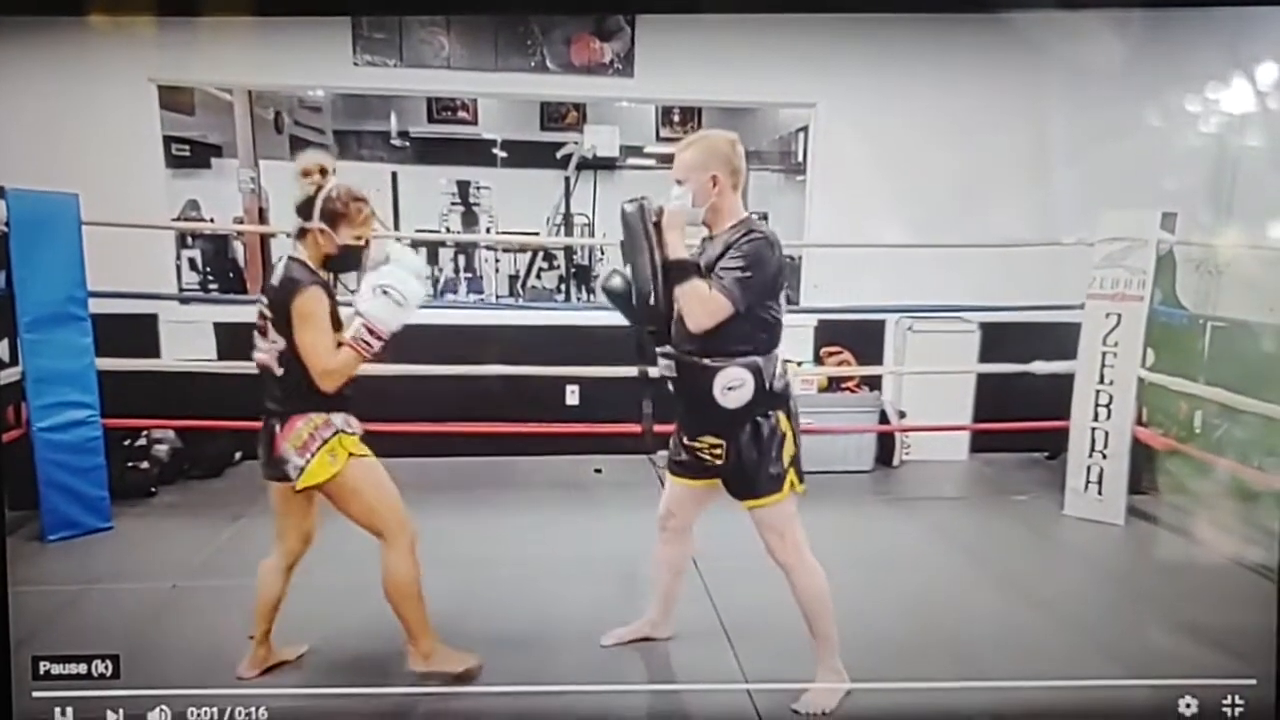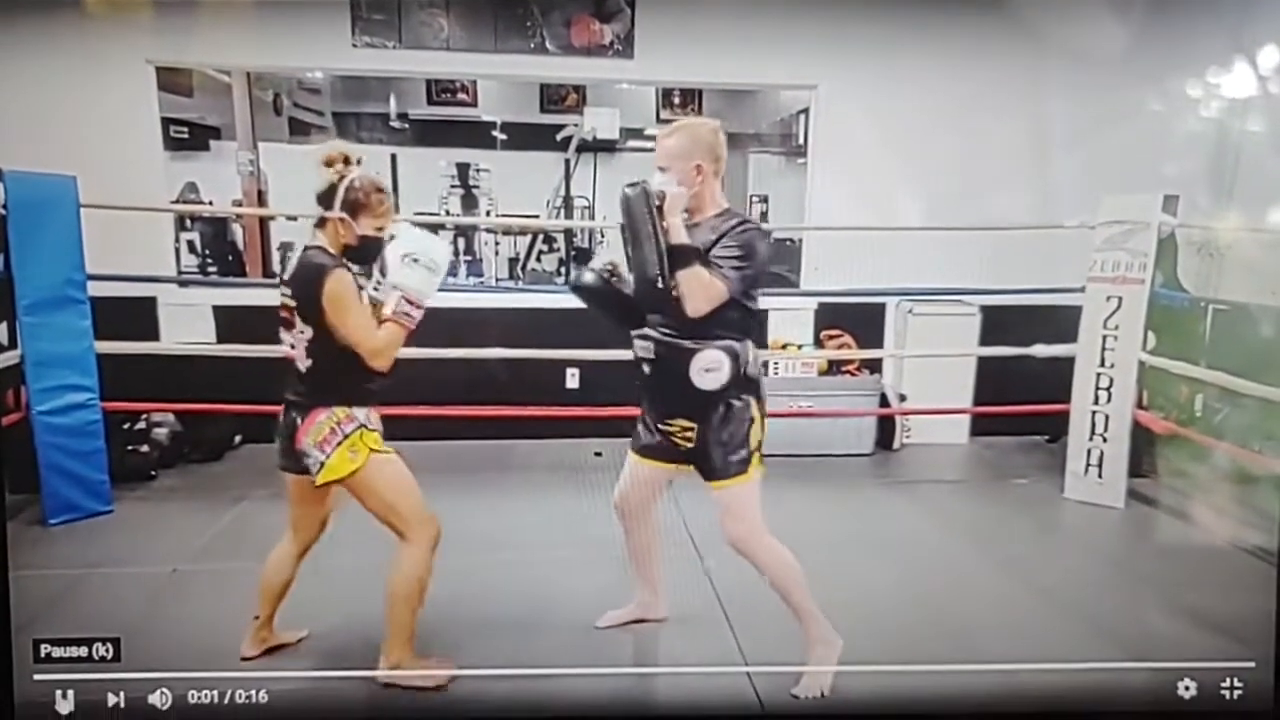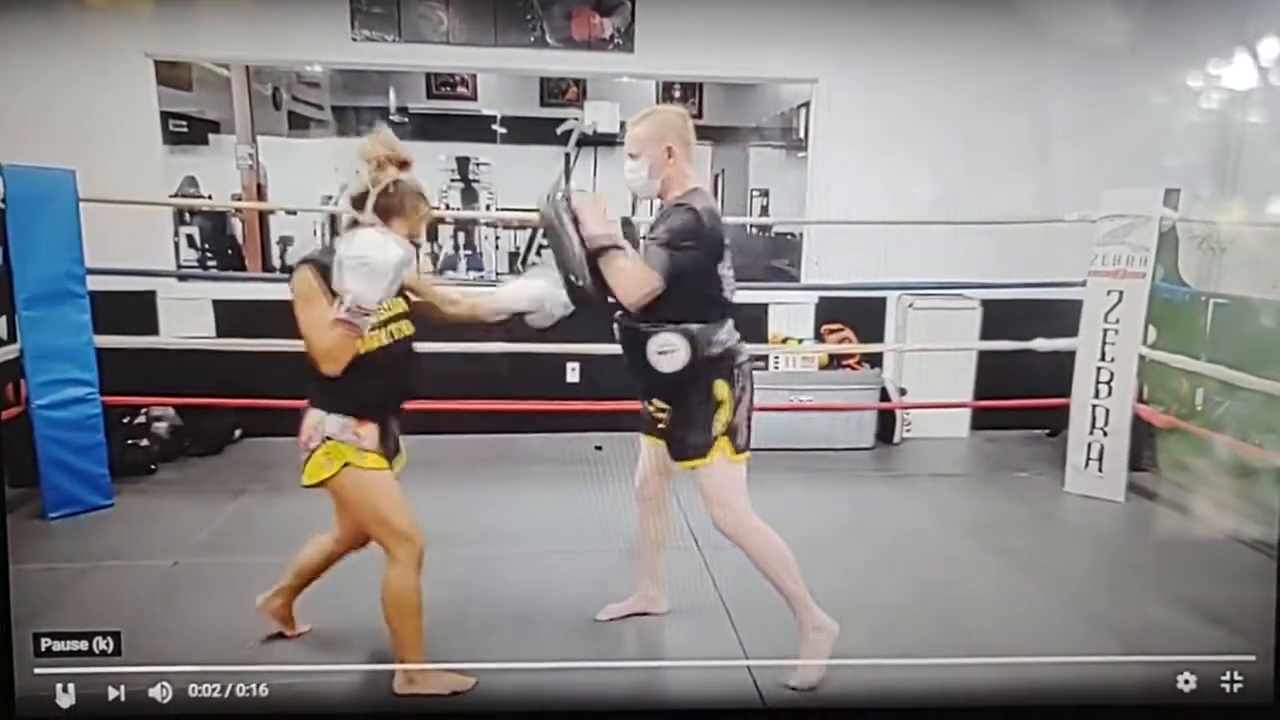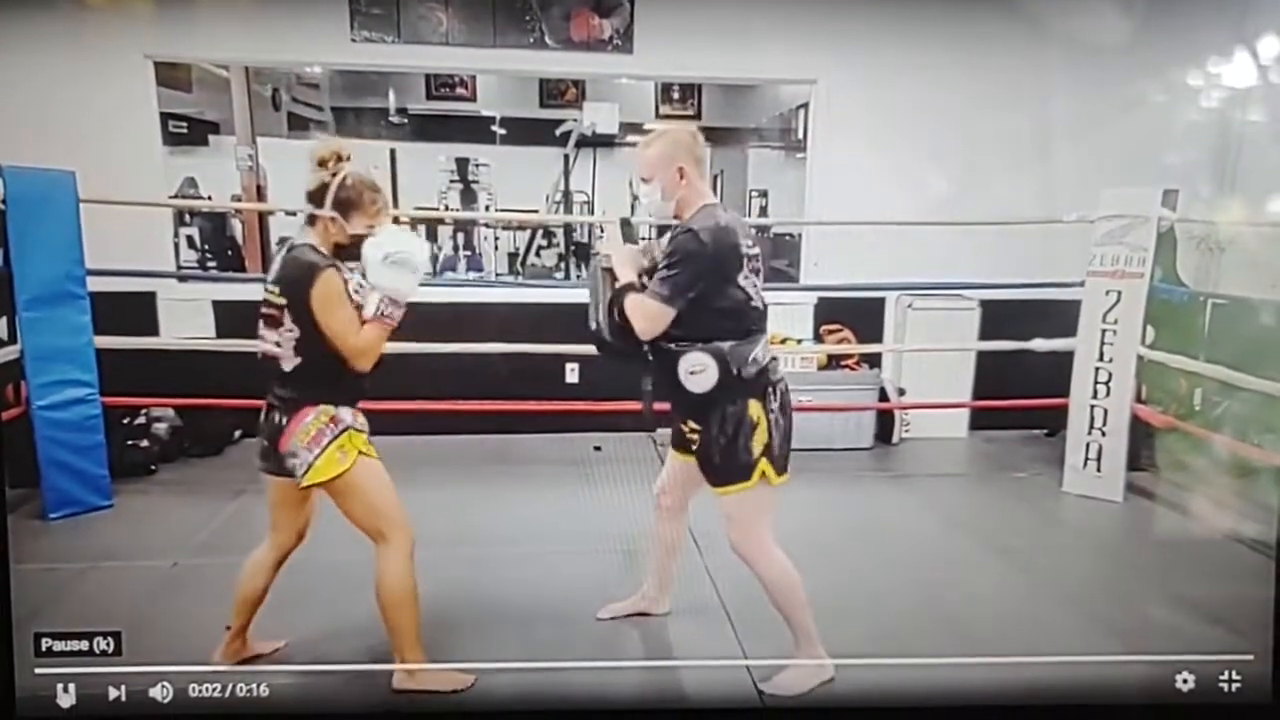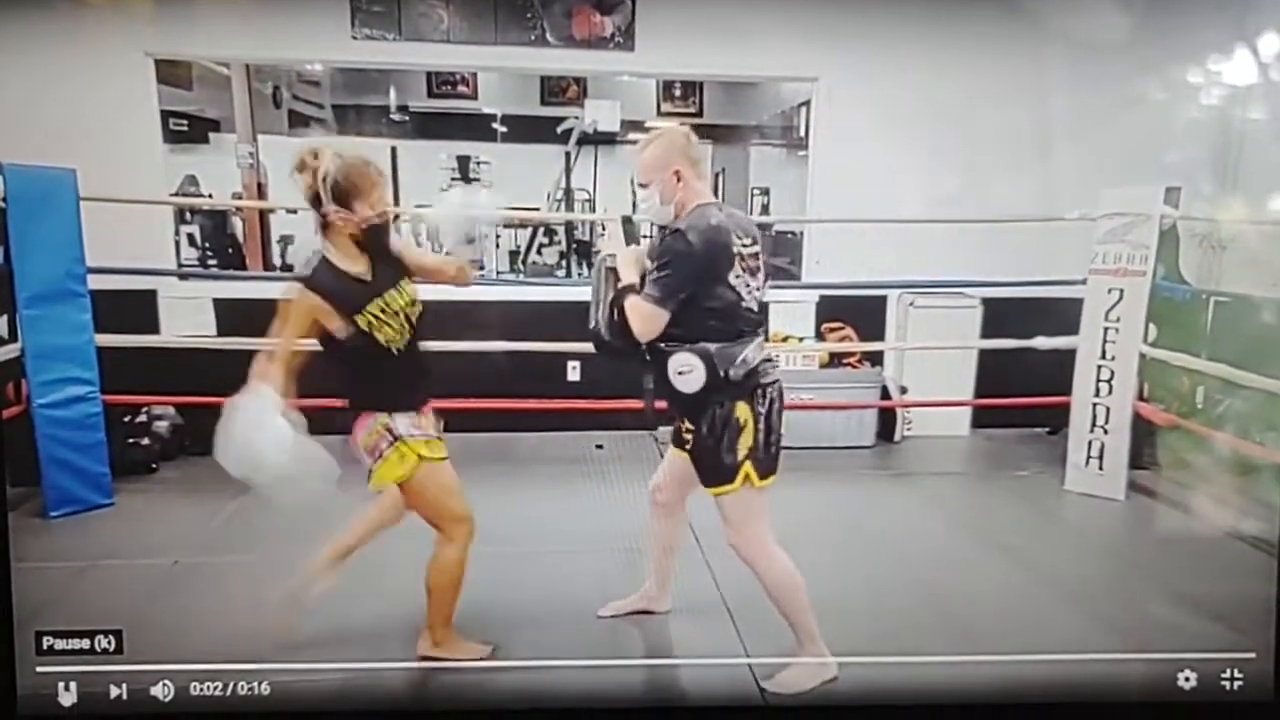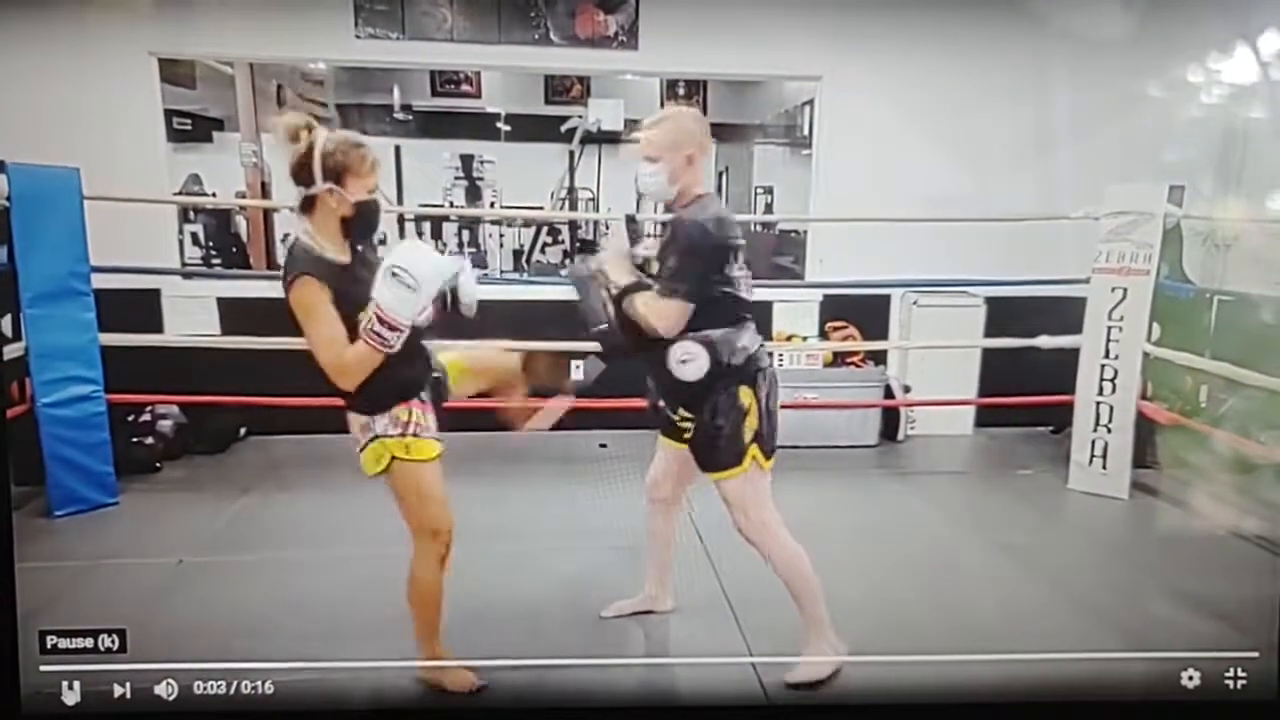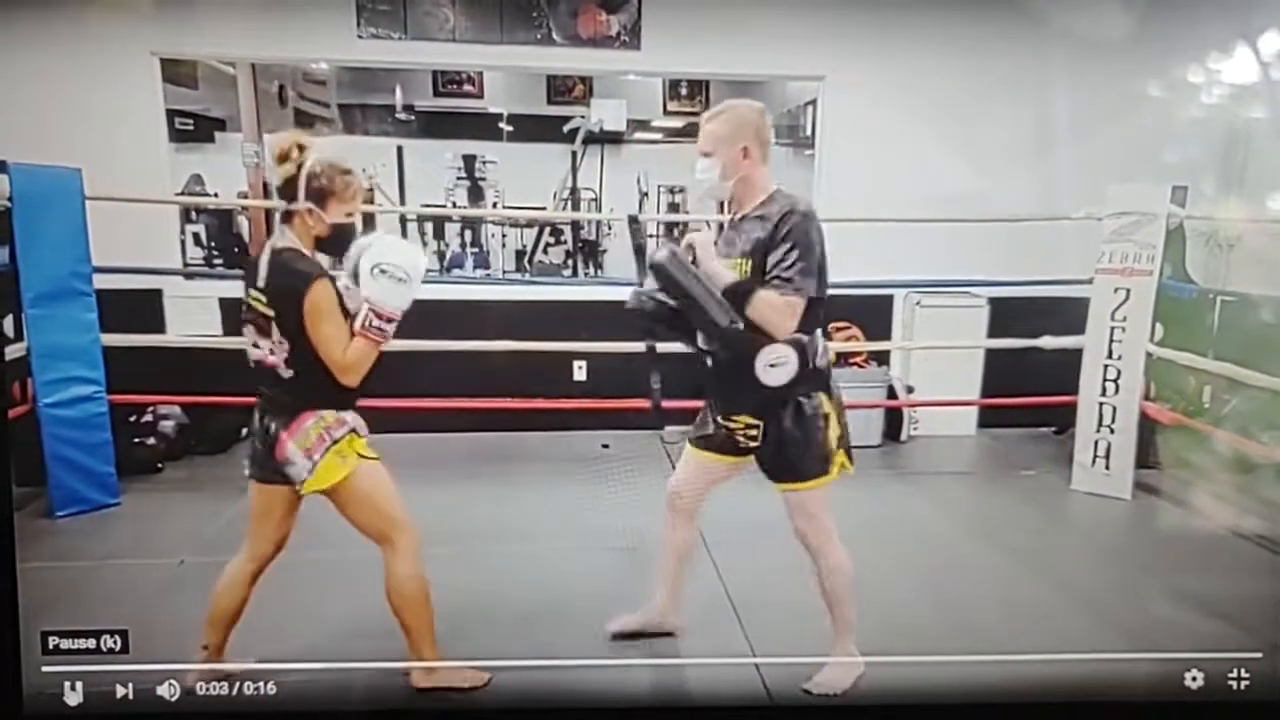
dt=0.4s
person 1, frame 1
left shoulder: (755, 245)
right shoulder: (712, 242)
left elbow: (701, 316)
right elbow: (689, 316)
left wrist: (674, 247)
right wrist: (659, 266)
left hip: (753, 419)
right hip: (702, 414)
left knee: (786, 546)
right knee: (673, 518)
left ankle: (831, 670)
right ankle: (659, 619)
person 1, frame 2
left shoulder: (740, 234)
right shoulder: (678, 228)
left elbow: (699, 301)
right elbow: (659, 299)
left wrist: (673, 229)
right wrist: (620, 279)
left hip: (724, 403)
right hip: (668, 398)
left knee: (745, 531)
right knee: (631, 500)
left ankle: (822, 639)
right ankle: (650, 599)
person 1, frame 3
left shoulder: (691, 217)
right shoulder: (678, 212)
left elbow: (635, 289)
right elbow: (649, 285)
left wrist: (597, 229)
right wrist: (610, 249)
left hip: (708, 383)
right hip: (673, 380)
left knee: (731, 514)
right knee: (649, 488)
left ankle: (815, 626)
right ankle: (651, 593)
person 1, frame 4
left shoulder: (696, 238)
right shoulder: (728, 227)
left elbow: (648, 324)
left wrist: (626, 273)
right wrist: (649, 275)
left hip: (740, 404)
right hip: (715, 399)
left knee: (750, 539)
right knee: (669, 495)
left ankle: (813, 654)
right ankle: (656, 595)
person 1, frame 5
left shoulder: (686, 239)
right shoulder: (737, 227)
left elbow: (646, 326)
left wrist: (629, 277)
right wrist: (651, 273)
left hip: (734, 404)
right hip: (715, 399)
left knee: (749, 539)
right knee: (665, 494)
left ankle: (815, 653)
right ankle: (657, 593)
person 1, frame 6
left shoulder: (699, 228)
right shoulder: (691, 222)
left elbow: (669, 318)
left wrist: (620, 282)
right wrist: (629, 276)
left hip: (730, 392)
right hip: (694, 390)
left knee: (757, 521)
right knee: (660, 489)
left ankle: (824, 642)
right ankle: (658, 591)
person 1, frame 7
left shoulder: (793, 220)
right shoulder: (736, 222)
left elbow: (783, 318)
left wrist: (718, 270)
right wrist: (698, 275)
left hip: (792, 401)
right hip: (733, 396)
left knee: (815, 531)
right knee: (681, 496)
left ankle: (847, 650)
right ankle: (665, 609)
person 2, frame 1
left shoulder: (287, 274)
right shoulder: (308, 289)
left elbow: (321, 351)
right elbow: (328, 374)
left wrist: (383, 281)
right wrist: (377, 321)
left hip: (284, 430)
right hip: (318, 431)
left knee: (289, 545)
right knee: (399, 533)
left ankle: (259, 652)
right ankle: (426, 652)
person 2, frame 2
left shoulder: (307, 264)
right shoulder: (332, 277)
right elbow: (379, 353)
left wrist: (388, 291)
right wrist: (414, 294)
left hip: (304, 420)
right hip: (339, 425)
left knee: (303, 530)
right knee: (421, 529)
left ankle: (261, 632)
right ankle: (397, 658)
person 2, frame 3
left shoulder: (398, 270)
right shoulder: (312, 272)
left elbow: (453, 307)
right elbow: (331, 360)
left wrist: (516, 298)
right wrist: (349, 302)
left hip: (377, 426)
right hip: (339, 429)
left knee: (352, 534)
right knee: (404, 546)
left ankle: (280, 599)
right ankle: (413, 672)
person 2, frame 4
left shoulder: (288, 259)
right shoulder: (321, 275)
right elbow: (360, 353)
left wrist: (372, 289)
right wrist: (392, 292)
left hip: (282, 420)
right hip: (323, 426)
left knee: (281, 538)
right knee: (396, 537)
left ankle: (233, 643)
right ankle: (411, 665)
person 2, frame 5
left shoulder: (382, 249)
right shoulder: (315, 291)
left elbow: (452, 272)
right elbow: (277, 362)
left hip: (406, 404)
right hip: (390, 422)
left knee: (394, 503)
right knee: (458, 526)
left ankle: (322, 567)
right ankle: (438, 638)
person 2, frame 6
left shoulder: (349, 244)
right shoulder: (307, 276)
right elbow: (346, 373)
left wrist: (438, 280)
right wrist: (391, 311)
left hip: (420, 373)
right hip: (387, 413)
left knee: (513, 363)
right knee: (435, 536)
left ankle: (524, 412)
right ankle: (435, 663)
person 2, frame 7
left shoulder: (266, 260)
right shoulder: (310, 281)
right elbow: (349, 369)
left wrist: (360, 290)
right wrist: (386, 304)
left hip: (273, 426)
right hip: (320, 431)
left knee: (257, 550)
right knee: (402, 541)
left ankle: (209, 660)
right ankle: (428, 664)
